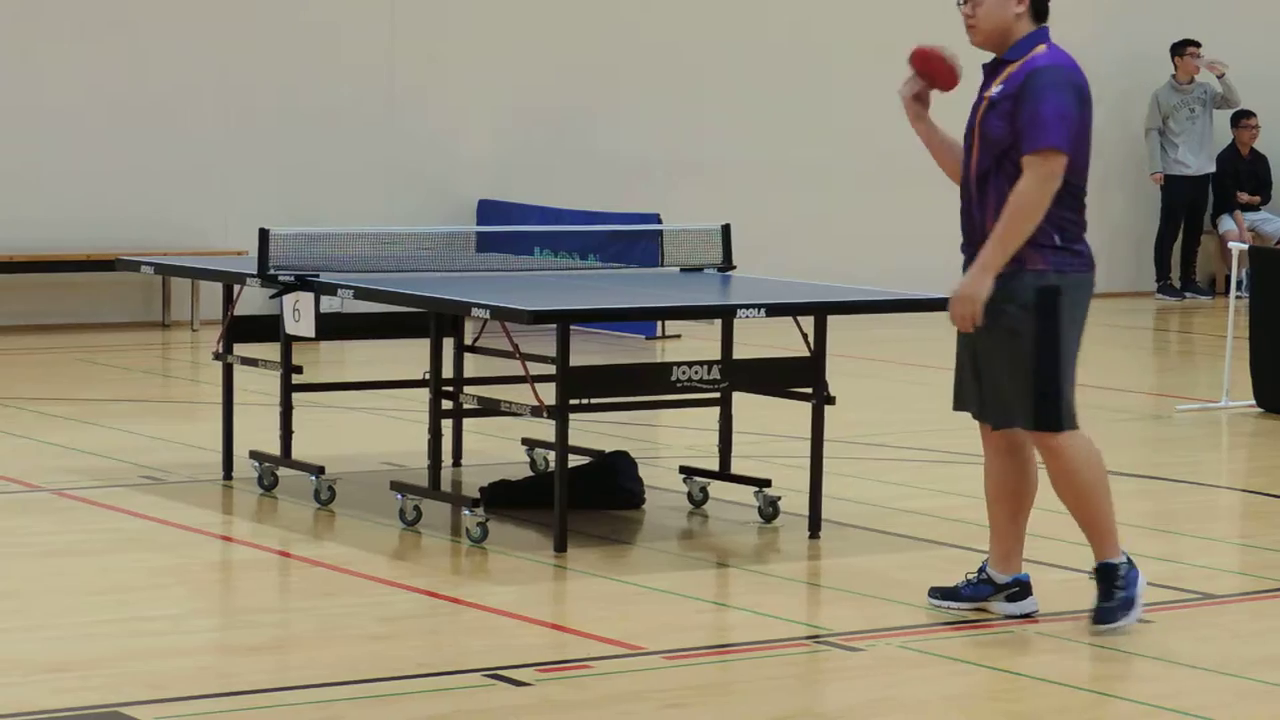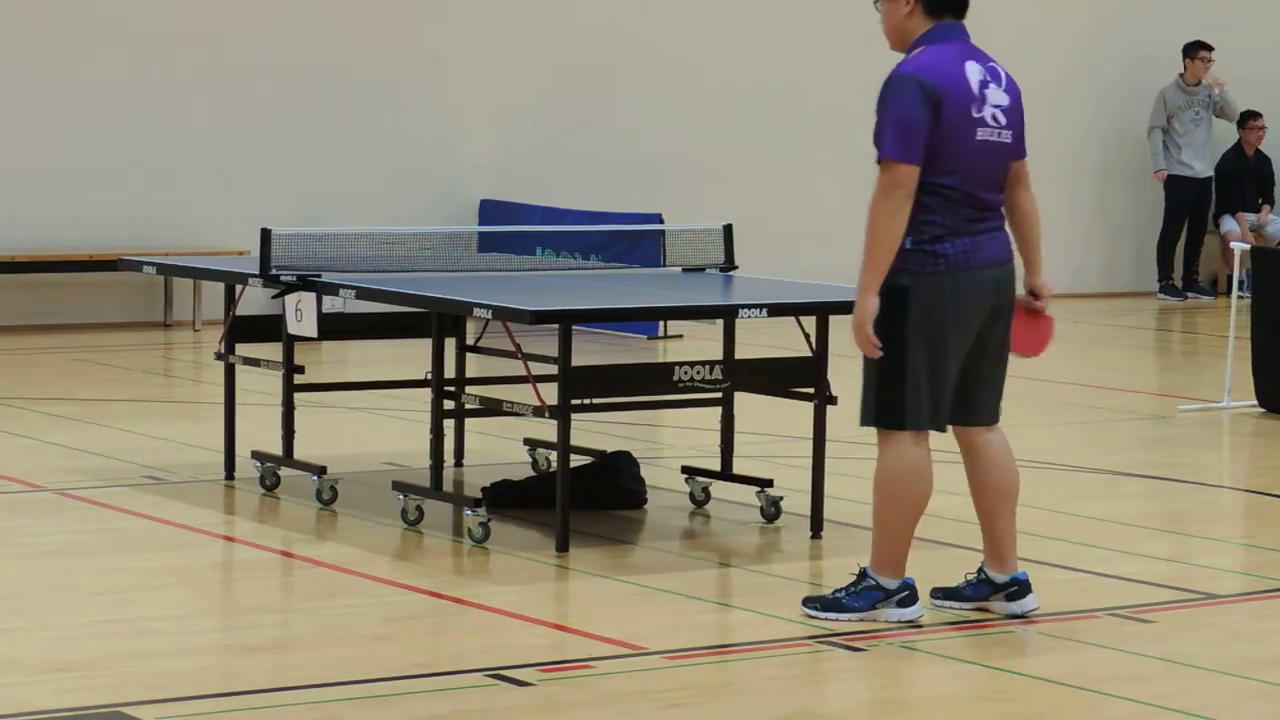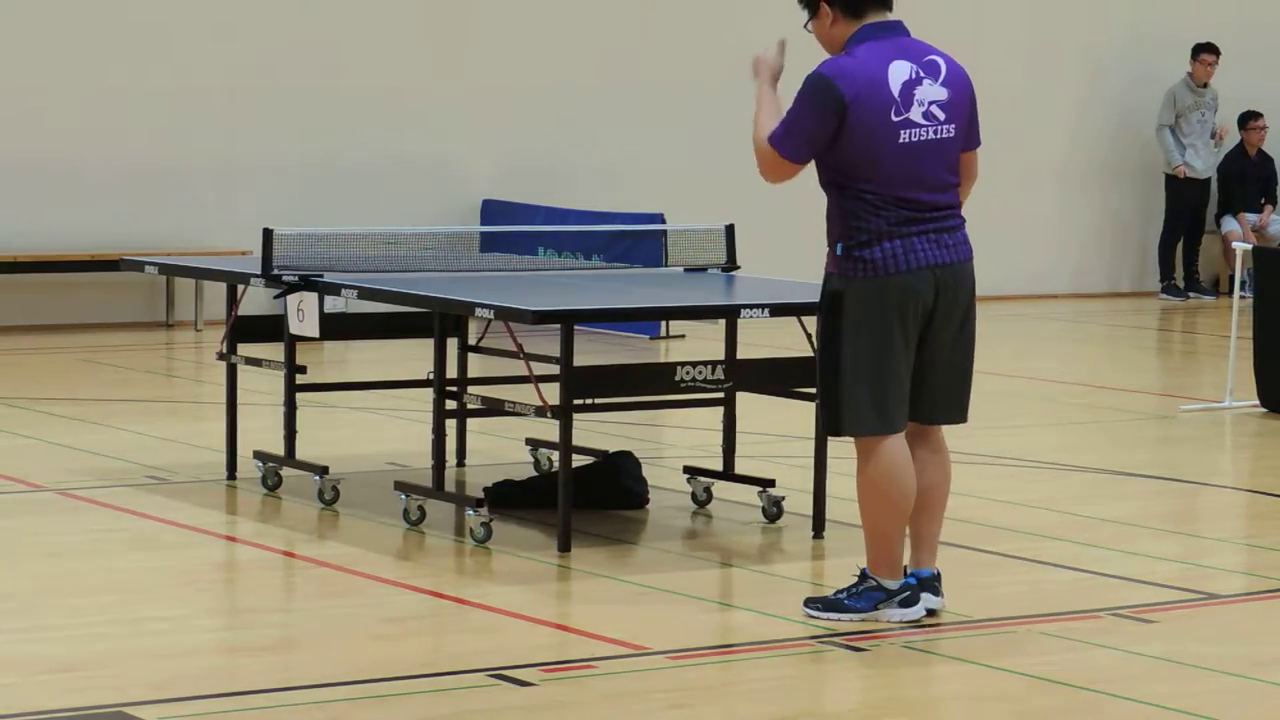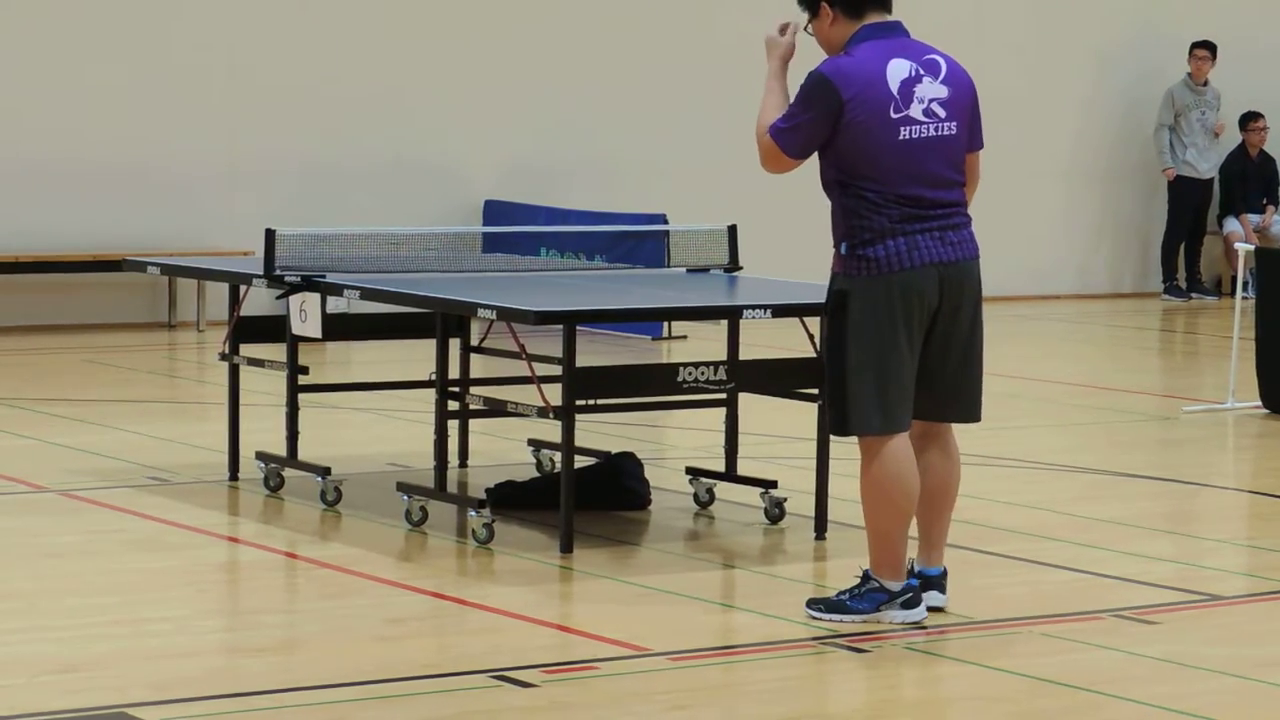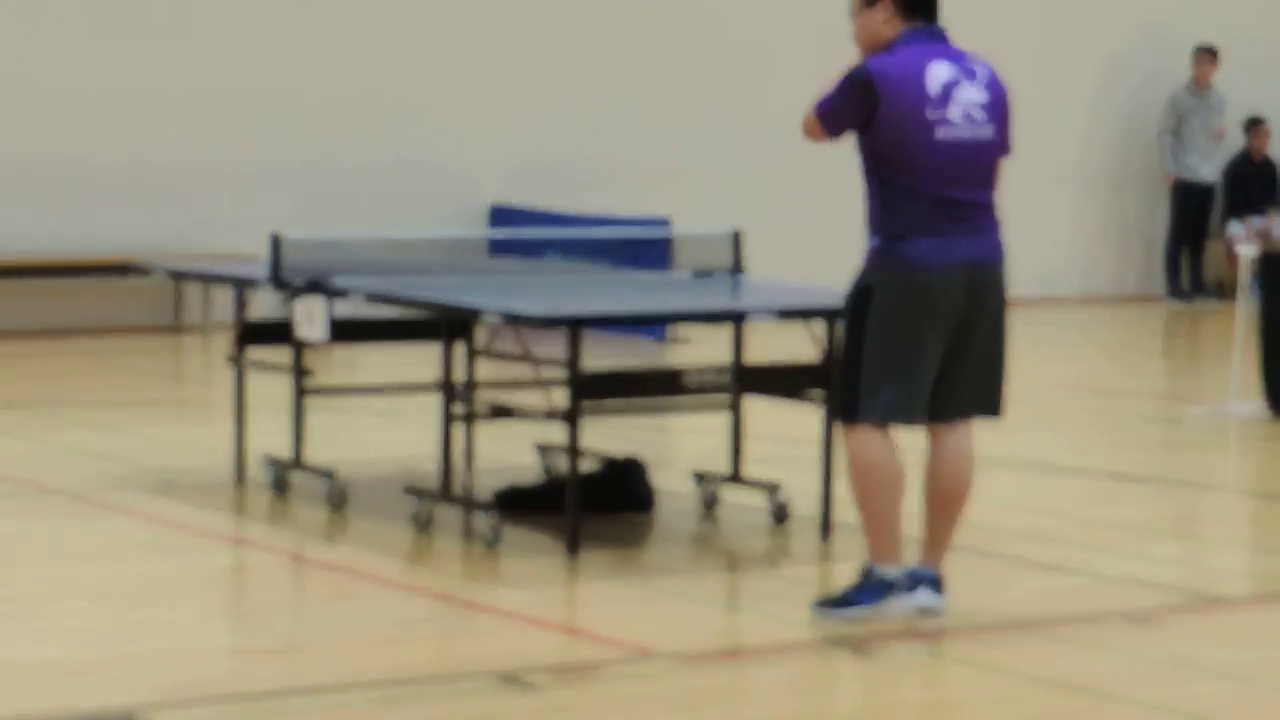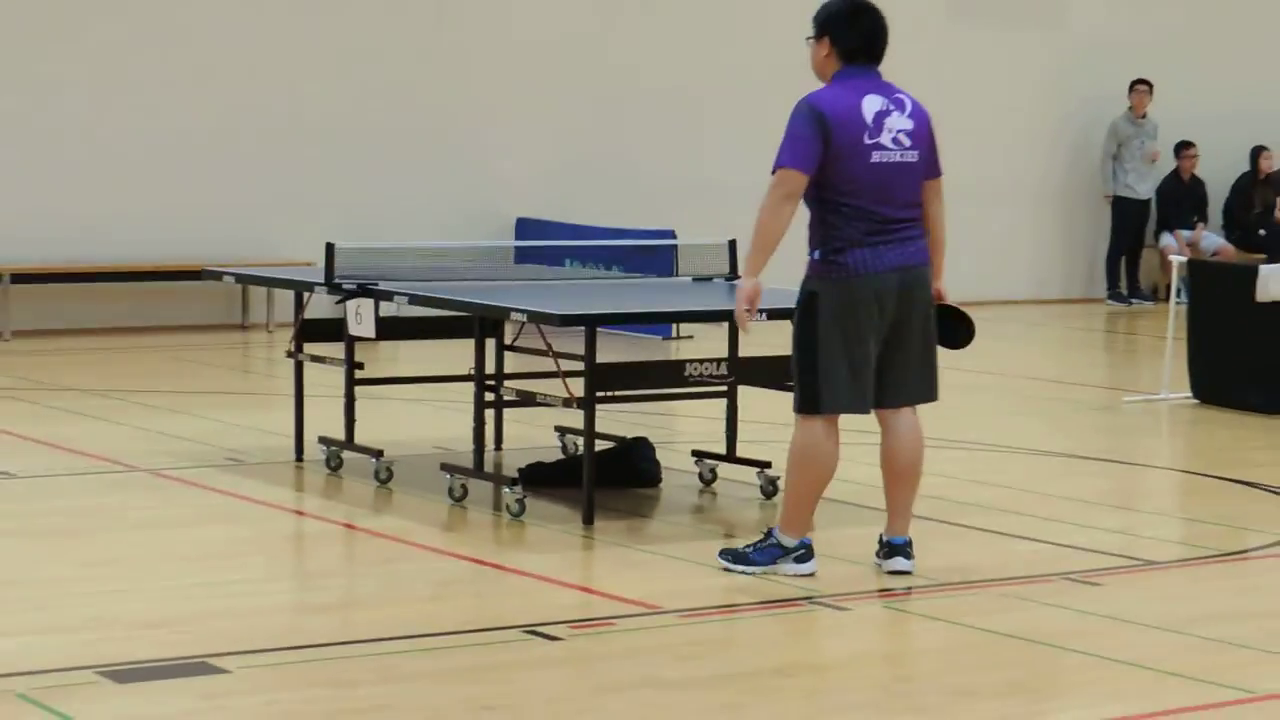
dt=0.7s
person 1, frame 1
left shoulder: (1049, 73)
right shoulder: (999, 79)
left elbow: (1040, 181)
left wrist: (982, 270)
right wrist: (919, 119)
left hip: (1039, 280)
right hip: (998, 281)
left knee: (1049, 429)
right knee: (999, 428)
left ankle: (1114, 564)
right ankle: (1004, 576)
person 1, frame 2
left shoulder: (914, 76)
right shoulder: (999, 78)
left elbow: (896, 191)
right elbow: (1019, 186)
left wrist: (868, 290)
right wrist: (1034, 269)
left hip: (929, 274)
right hip: (991, 269)
left knee: (905, 430)
right knee: (979, 425)
left ankle: (888, 584)
right ankle: (1006, 576)
person 1, frame 3
left shoulder: (836, 78)
right shoulder: (950, 71)
left elbow: (775, 166)
left wrist: (766, 83)
left hip: (873, 274)
right hip: (949, 266)
left knee: (880, 432)
right knee: (924, 427)
left ankle: (887, 586)
right ankle: (924, 572)
person 1, frame 4
left shoulder: (837, 78)
right shoulder: (952, 72)
left elbow: (774, 155)
left wrist: (775, 66)
left hip: (880, 273)
right hip: (956, 264)
left knee: (884, 432)
right knee: (933, 426)
left ankle: (890, 586)
right ankle: (930, 572)
person 1, frame 5
left shoulder: (879, 75)
right shoulder: (987, 79)
left elbow: (814, 126)
left hip: (907, 270)
right hip: (980, 266)
left knee: (866, 417)
right knee: (952, 422)
left ankle: (886, 573)
right ankle: (930, 572)
person 1, frame 6
left shoulder: (819, 109)
right shoulder: (913, 109)
left elbow: (786, 191)
right elbow: (932, 201)
left wrist: (751, 273)
right wrist: (936, 275)
left hip: (845, 279)
right hip: (908, 275)
left knee: (819, 414)
right knee: (900, 410)
left ankle: (791, 542)
right ankle: (898, 541)
person 2, frame 1
left shoulder: (1205, 91)
right shoulder: (1162, 95)
left elbow: (1234, 103)
right elbow: (1152, 132)
left wrist: (1221, 76)
right wrist: (1156, 167)
left hip: (1202, 172)
right hip: (1175, 173)
left knee: (1194, 230)
right knee: (1170, 229)
left ankle: (1188, 281)
right ankle: (1163, 283)
person 2, frame 2
left shoulder: (1210, 92)
right shoulder: (1167, 93)
left elbow: (1232, 117)
right elbow: (1155, 130)
left wrist: (1223, 93)
right wrist: (1159, 164)
left hip: (1204, 173)
right hip: (1178, 173)
left knee: (1198, 230)
right knee: (1173, 229)
left ankle: (1191, 281)
right ankle: (1165, 283)
person 2, frame 3
left shoulder: (1213, 95)
right shoulder: (1176, 92)
right elbow: (1163, 129)
left wrist: (1218, 134)
right wrist: (1175, 161)
left hip: (1204, 173)
right hip: (1180, 174)
left knee: (1196, 231)
right knee: (1174, 229)
left ankle: (1192, 281)
right ankle: (1167, 283)
person 2, frame 4
left shoulder: (1215, 95)
right shoulder: (1175, 92)
right elbow: (1162, 129)
left wrist: (1218, 131)
right wrist: (1166, 163)
left hip: (1207, 172)
right hip: (1182, 173)
left knee: (1197, 232)
right knee: (1177, 230)
left ankle: (1194, 281)
right ankle: (1170, 283)
person 2, frame 5
left shoulder: (1218, 100)
right shoulder: (1179, 97)
right elbow: (1166, 133)
left wrist: (1221, 134)
right wrist: (1170, 169)
left hip: (1209, 178)
right hip: (1185, 177)
left knee: (1200, 234)
right knee: (1180, 233)
left ankle: (1197, 284)
right ankle: (1175, 286)
person 2, frame 6
left shoulder: (1153, 126)
right shoulder: (1118, 124)
right elbow: (1107, 158)
left wrist: (1155, 156)
right wrist: (1109, 190)
left hip: (1145, 194)
right hip: (1124, 194)
left knee: (1137, 245)
right knee: (1119, 243)
left ankle: (1134, 288)
right ankle: (1113, 290)
person 3, frame 1
left shoulder: (1261, 159)
right shoulder: (1225, 159)
right elbow: (1228, 199)
left wrist: (1250, 199)
right wrist: (1243, 230)
left hip: (1254, 212)
right hip: (1228, 213)
right knee: (1231, 237)
right ankle: (1234, 279)
person 3, frame 2
left shoulder: (1265, 161)
right shoulder: (1229, 160)
left elbow: (1269, 195)
right elbow: (1230, 199)
left wrist: (1264, 213)
right wrist: (1245, 230)
left hip: (1257, 213)
right hip: (1231, 213)
right knee: (1232, 237)
right ankle: (1235, 280)
person 3, frame 3
right shoulder: (1231, 161)
right elbow: (1232, 200)
right wrist: (1247, 231)
left hip: (1259, 213)
right hip: (1232, 214)
right knee: (1233, 238)
right ankle: (1237, 279)
person 3, frame 4
right shoulder: (1232, 162)
right elbow: (1235, 201)
right wrist: (1249, 232)
left hip: (1262, 214)
right hip: (1235, 214)
right knee: (1234, 238)
right ankle: (1241, 279)
person 3, frame 5
right shoulder: (1237, 166)
right elbow: (1235, 202)
right wrist: (1249, 231)
left hip: (1264, 217)
right hip: (1239, 218)
right knee: (1237, 242)
person 3, frame 6
left shoulder: (1199, 184)
right shoulder: (1167, 185)
left elbow: (1203, 214)
right elbow: (1168, 219)
left wrist: (1199, 231)
right wrist: (1182, 246)
left hip: (1194, 230)
right hip: (1170, 231)
left knee: (1229, 251)
right knee: (1170, 252)
right ankle: (1175, 286)
